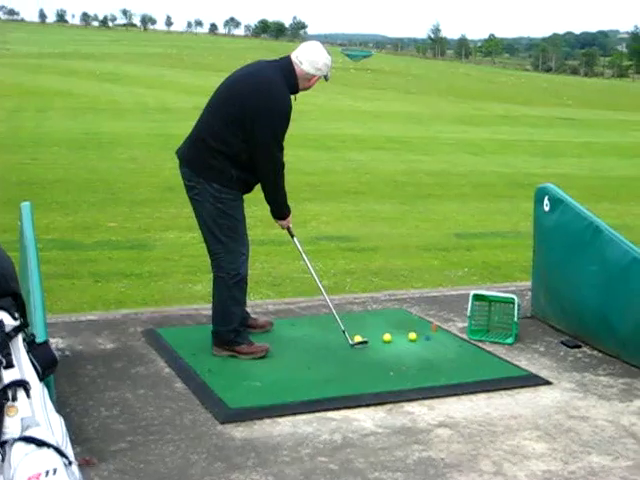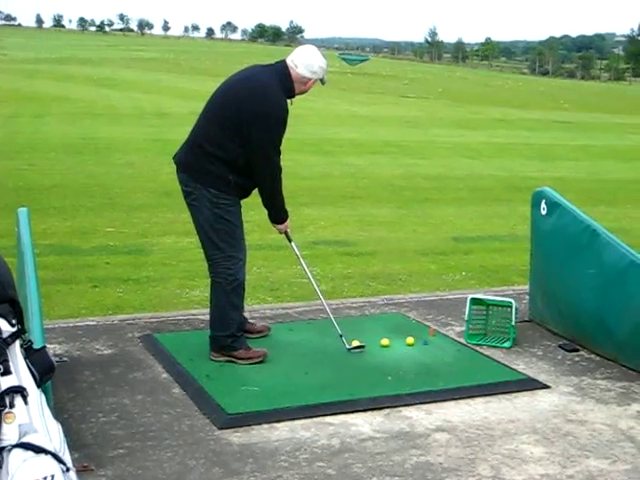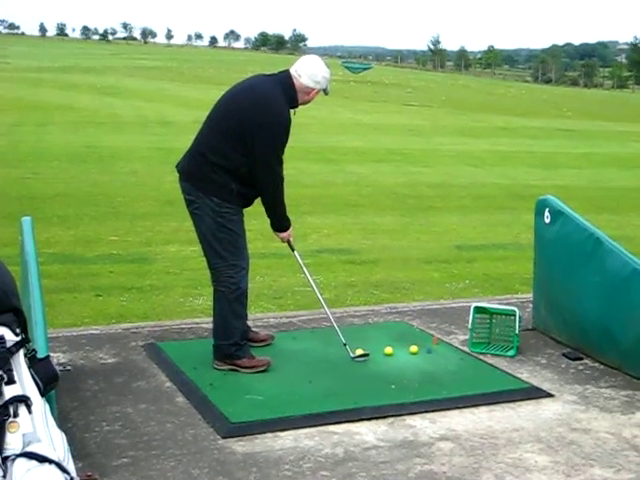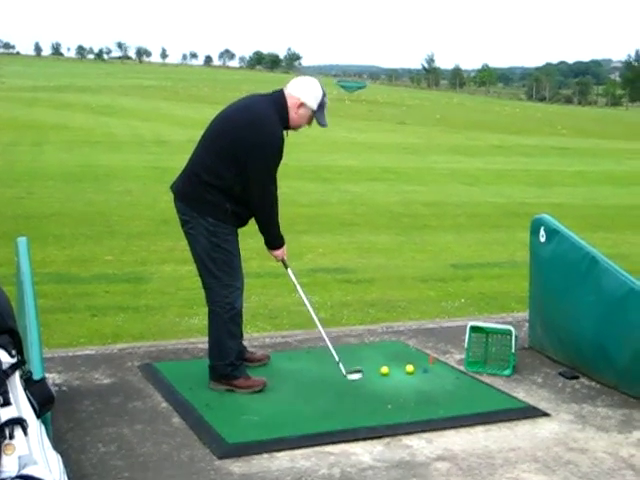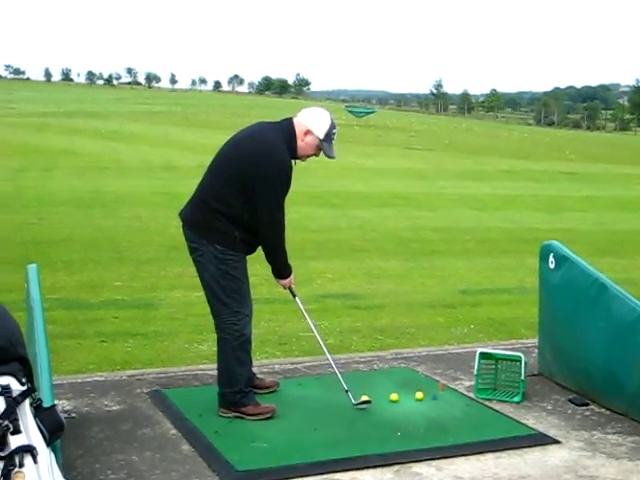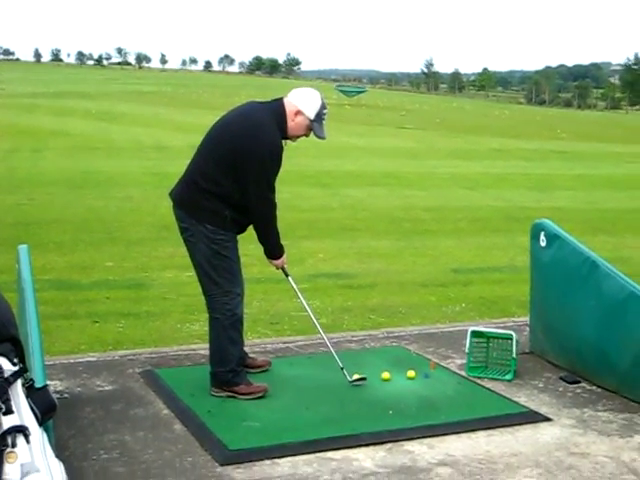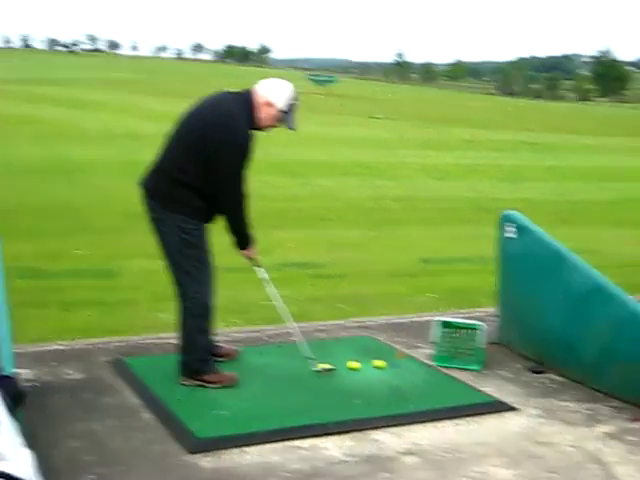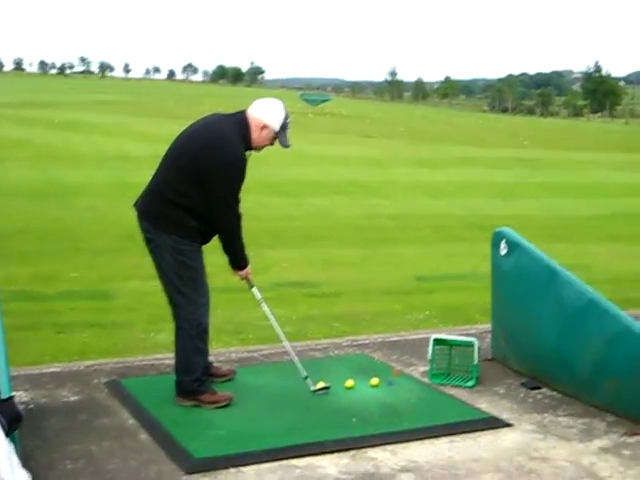
dt=0.3s
person 1, frame 1
left shoulder: (265, 74)
right shoulder: (273, 96)
right elbow: (269, 159)
right wrist: (281, 210)
left hip: (208, 167)
right hip: (212, 175)
left knee: (233, 251)
right knee: (231, 256)
left ankle: (236, 316)
right ankle: (228, 337)
person 1, frame 2
left shoulder: (260, 77)
right shoulder: (270, 101)
right elbow: (266, 163)
right wrist: (278, 215)
left hip: (205, 171)
right hip: (210, 180)
left knee: (230, 257)
right knee: (228, 261)
left ankle: (233, 321)
right ankle: (225, 342)
person 1, frame 3
left shoulder: (264, 88)
right shoulder: (272, 110)
right elbow: (268, 171)
right wrist: (280, 222)
left hip: (208, 180)
right hip: (213, 189)
left knee: (234, 265)
right knee: (231, 270)
left ankle: (237, 330)
right ankle: (229, 351)
person 1, frame 4
left shoulder: (259, 108)
right shoulder: (265, 128)
right elbow: (262, 191)
left wrist: (272, 237)
right wrist: (275, 240)
left hip: (204, 200)
right hip: (207, 208)
left knee: (229, 285)
right knee: (226, 290)
left ankle: (233, 350)
right ankle: (225, 371)
person 1, frame 5
left shoulder: (268, 136)
right shoulder: (273, 156)
right elbow: (269, 219)
right wrist: (281, 269)
left hip: (212, 227)
right hip: (215, 236)
left knee: (237, 311)
right knee: (234, 316)
left ankle: (242, 377)
right ankle: (234, 398)
person 1, frame 6
left shoulder: (258, 116)
right shoulder: (264, 137)
right elbow: (261, 200)
right wrist: (274, 249)
left hip: (203, 207)
right hip: (205, 215)
left knee: (229, 292)
right knee: (226, 296)
left ankle: (234, 356)
right ankle: (226, 377)
person 1, frame 7
left shoulder: (228, 106)
right shoulder: (233, 127)
right elbow: (229, 190)
right wrist: (243, 240)
left hip: (172, 195)
right hip: (176, 203)
left knee: (197, 280)
right knee: (196, 284)
left ankle: (202, 345)
right ankle: (195, 366)
person 1, frame 8
left shoulder: (221, 127)
right shoulder: (228, 149)
right elbow: (225, 212)
right wrist: (239, 261)
left hip: (166, 217)
right hip: (171, 226)
left knee: (194, 302)
right knee: (192, 306)
left ankle: (198, 366)
right ankle: (191, 387)
